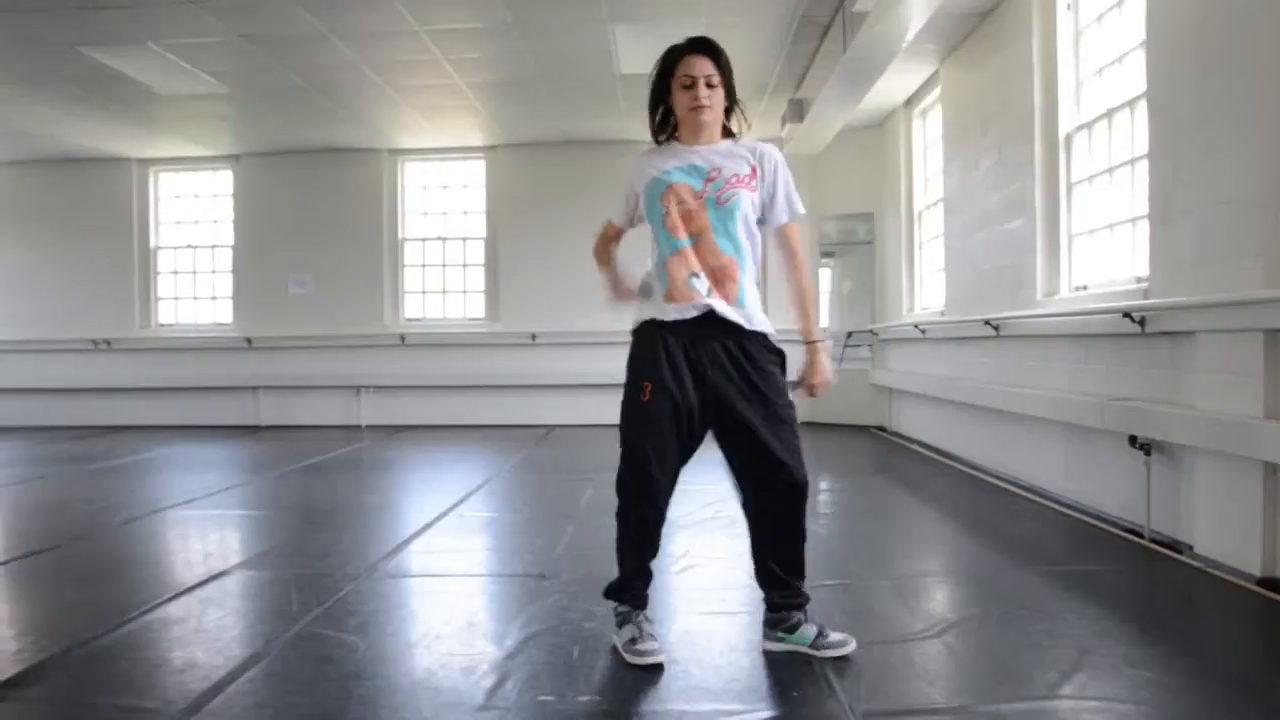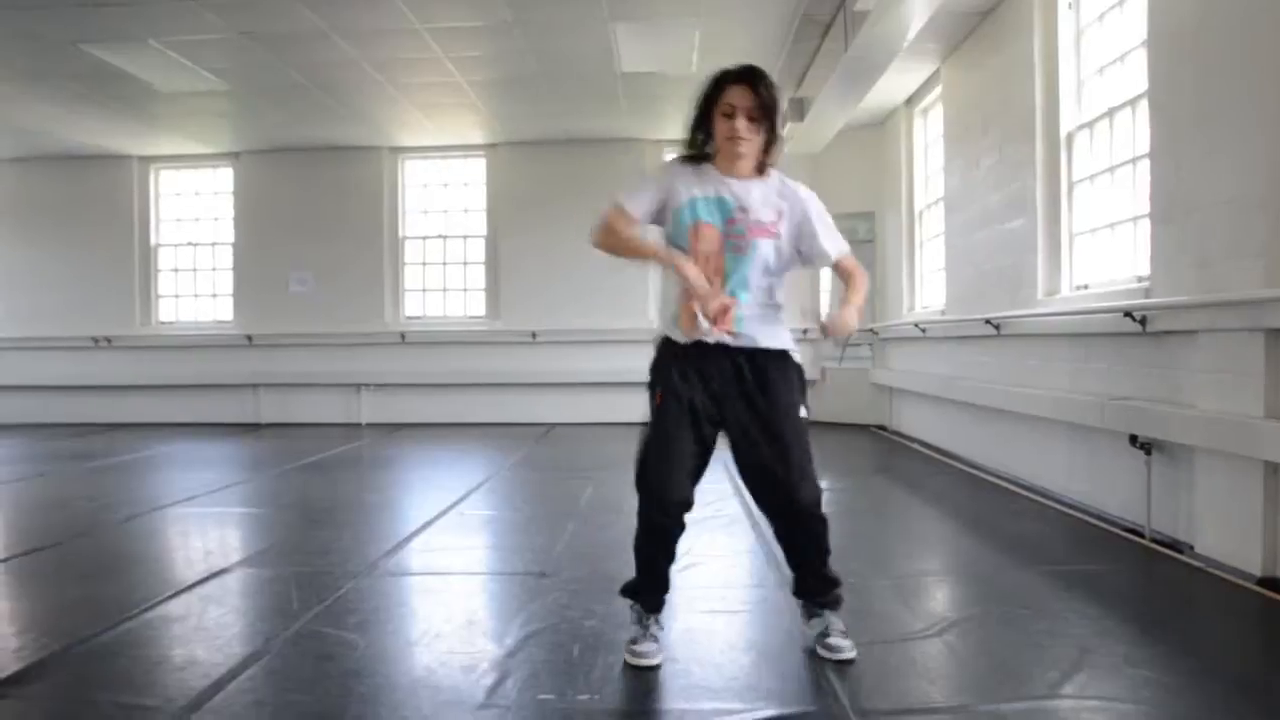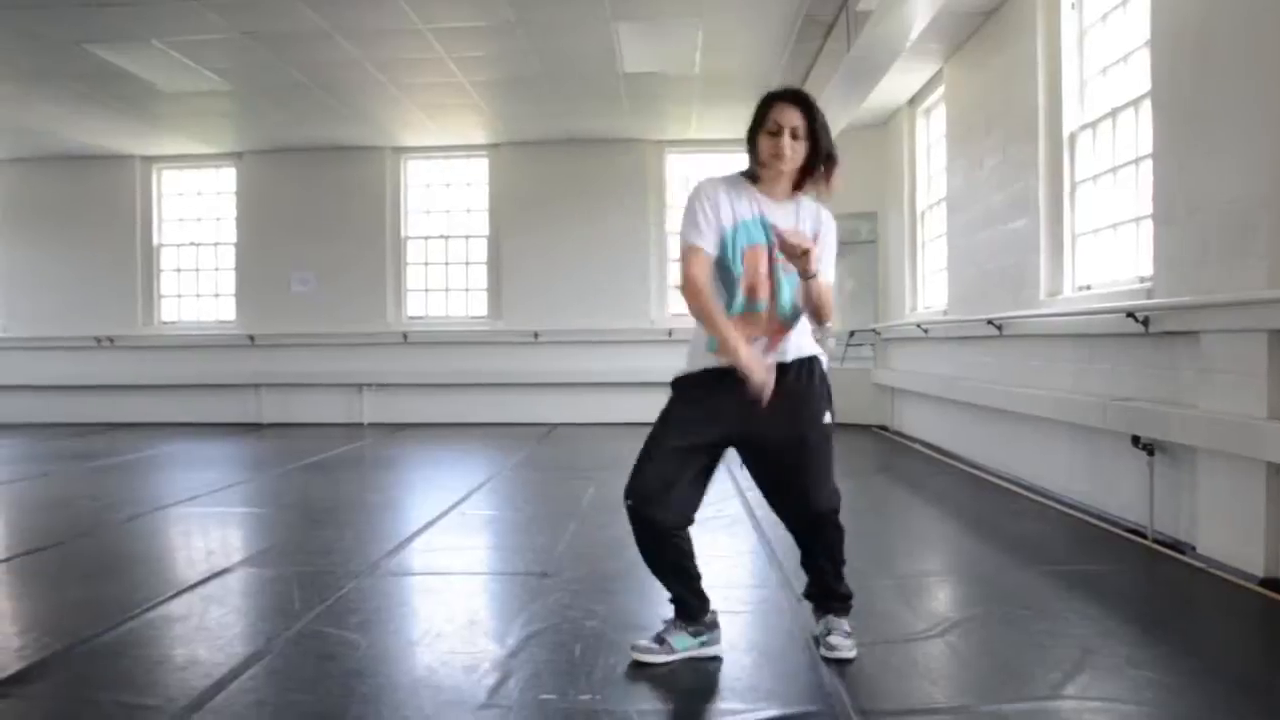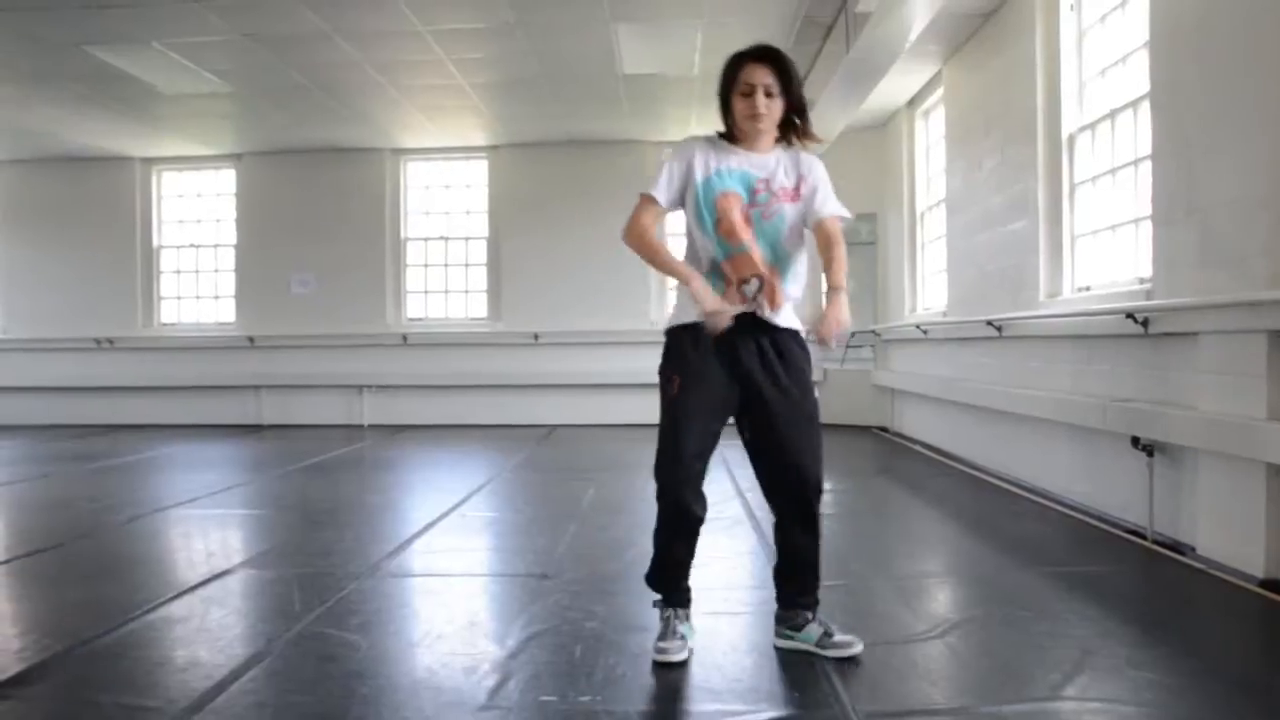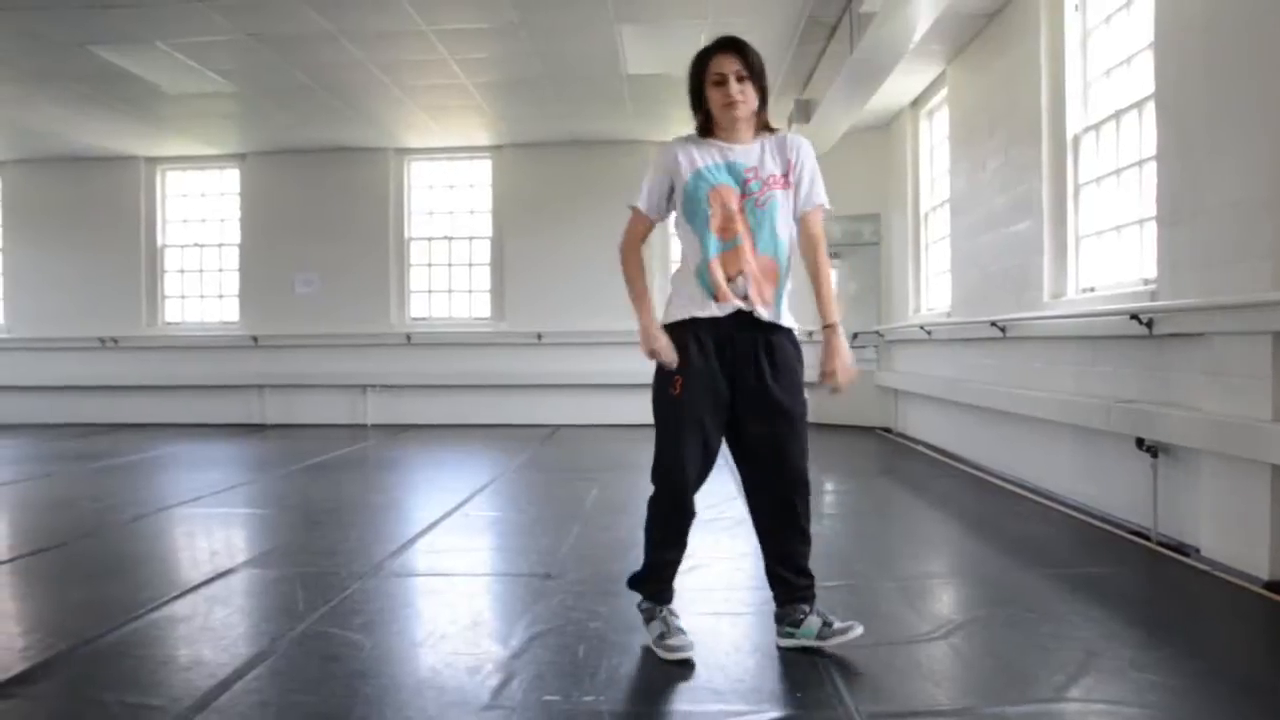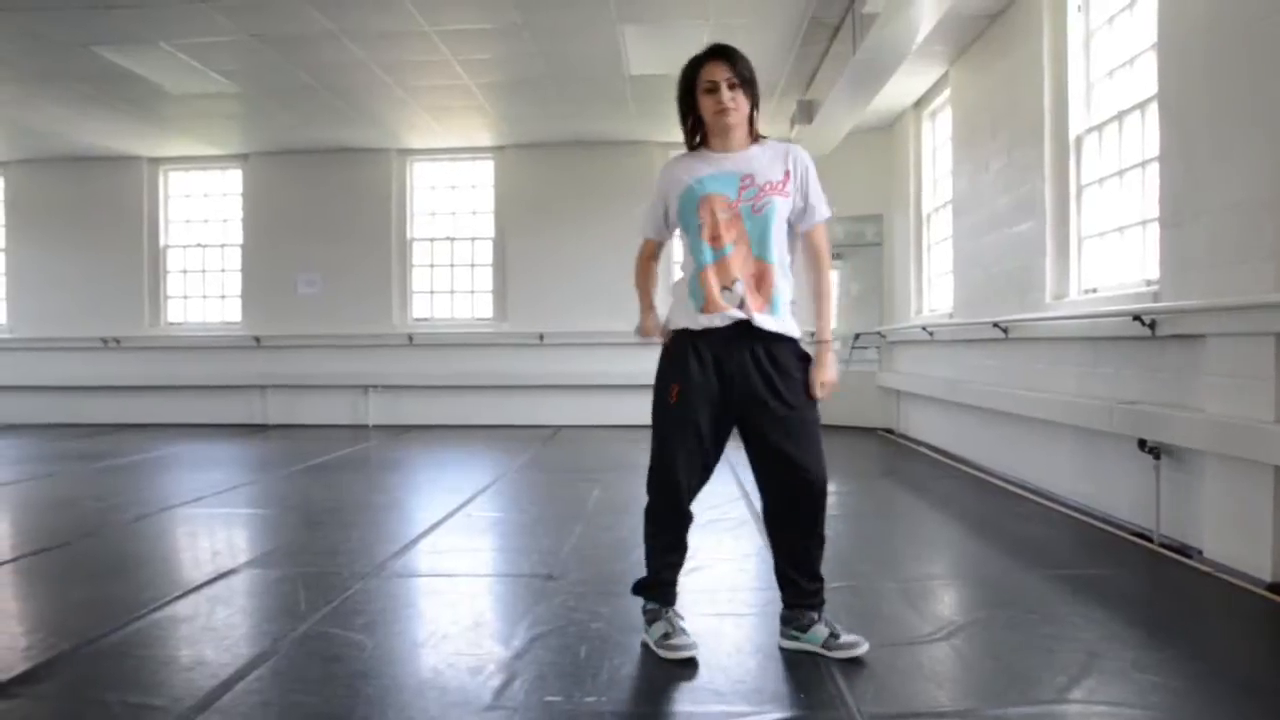
dt=0.2s
person 1, frame 1
left shoulder: (761, 159)
right shoulder: (649, 166)
left elbow: (792, 253)
right elbow: (609, 237)
left wrist: (815, 343)
right wrist: (613, 275)
left hip: (743, 338)
right hip: (665, 339)
left knee: (782, 475)
right knee: (644, 481)
left ankle: (785, 615)
right ankle: (631, 611)
person 1, frame 2
left shoulder: (791, 198)
right shoulder: (677, 179)
left elbow: (853, 271)
right elbow: (606, 234)
left wrist: (849, 309)
right wrist: (673, 257)
left hip: (762, 361)
right hip: (685, 359)
left knee: (795, 496)
right knee: (662, 491)
left ankle: (822, 609)
right ankle: (647, 614)
person 1, frame 3
left shoulder: (816, 219)
right shoulder: (713, 196)
left elbow: (824, 316)
right elbow: (694, 284)
left wrist: (813, 271)
right wrist: (743, 357)
left hip: (794, 379)
right hip: (712, 378)
left knee: (815, 506)
right knee: (648, 500)
left ankle: (831, 612)
right ankle: (696, 620)
person 1, frame 4
left shoulder: (805, 168)
right shoulder: (695, 155)
left elbow: (833, 240)
right elbow: (636, 230)
left wrist: (837, 296)
right wrist: (698, 287)
left hip: (776, 340)
right hip: (701, 336)
left knee: (799, 478)
right knee: (679, 478)
left ankle: (797, 614)
right ankle: (673, 608)
person 1, frame 5
left shoulder: (792, 151)
right shoulder: (678, 157)
left elbow: (814, 243)
right elbow: (632, 242)
left wrist: (834, 329)
right wrist: (648, 323)
left hip: (769, 336)
right hip: (695, 336)
left knee: (784, 477)
right knee: (677, 477)
left ankle: (794, 610)
right ankle: (657, 605)
person 1, frame 6
left shoulder: (791, 161)
right shoulder: (678, 174)
left elbow: (818, 256)
right elbow: (648, 255)
left wrist: (824, 347)
right wrist: (647, 311)
left hip: (773, 344)
right hip: (695, 344)
left knee: (801, 482)
right knee: (672, 483)
left ankle: (801, 614)
right ankle: (659, 608)
